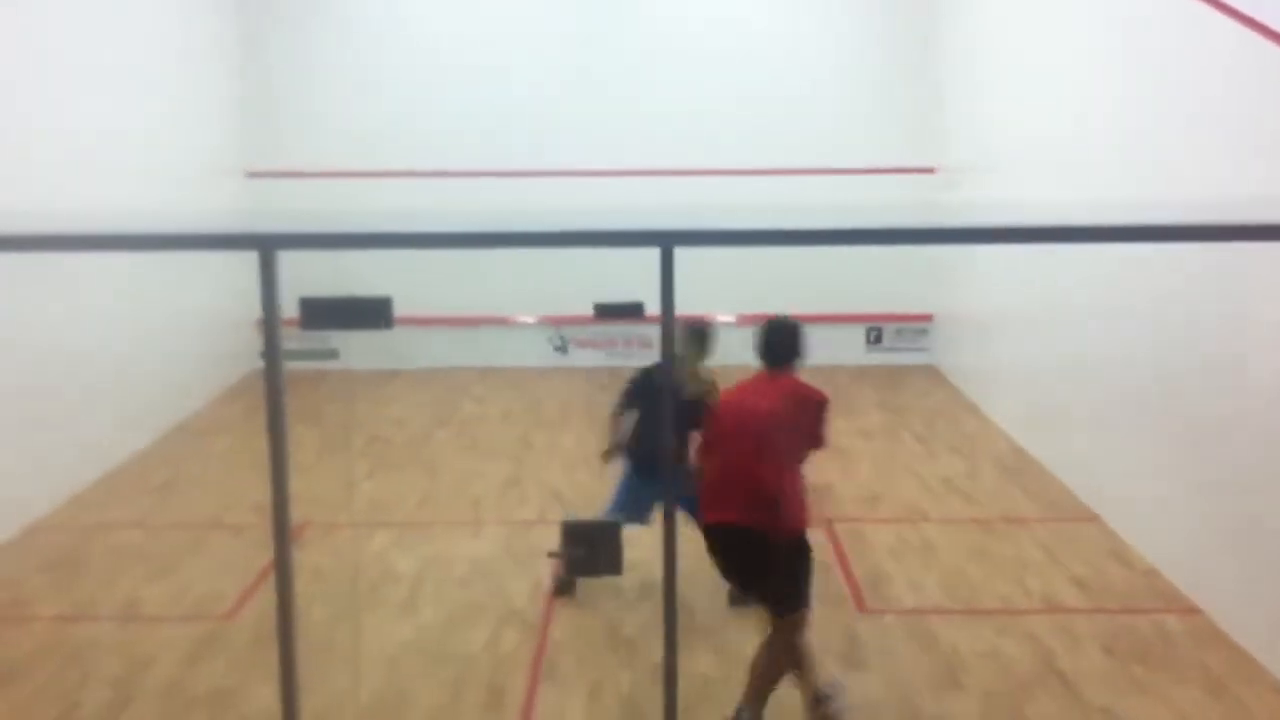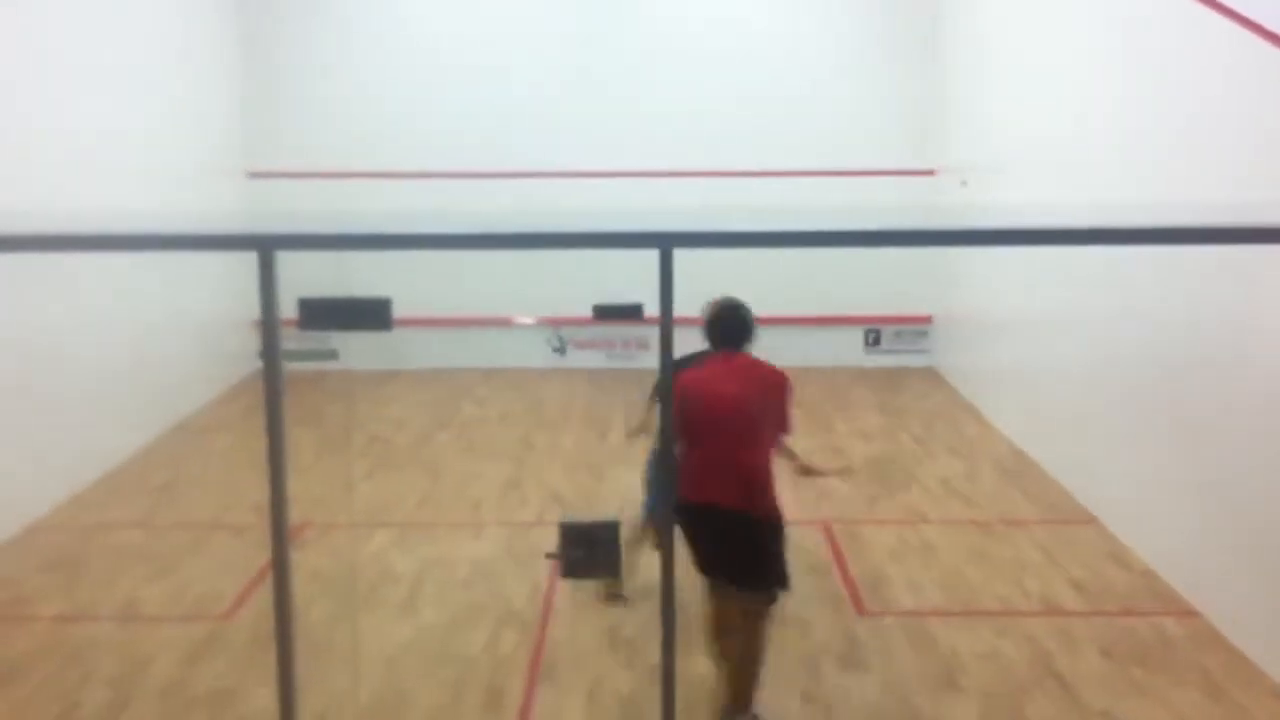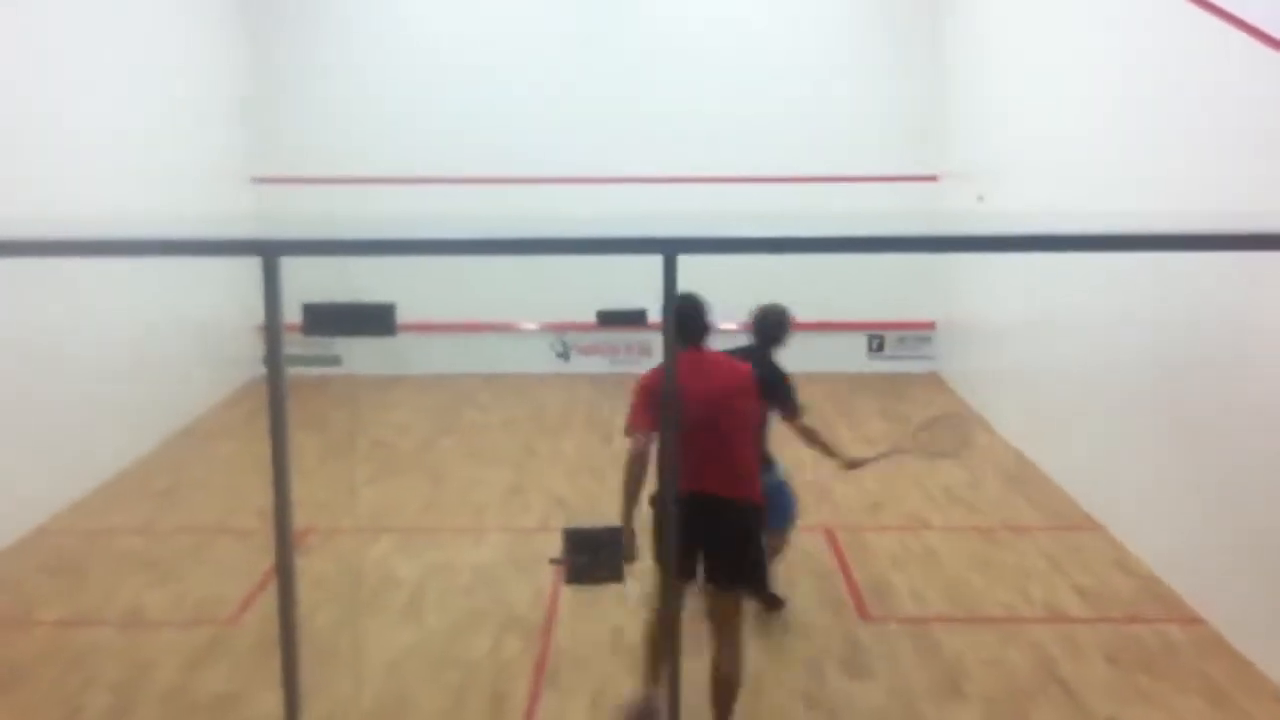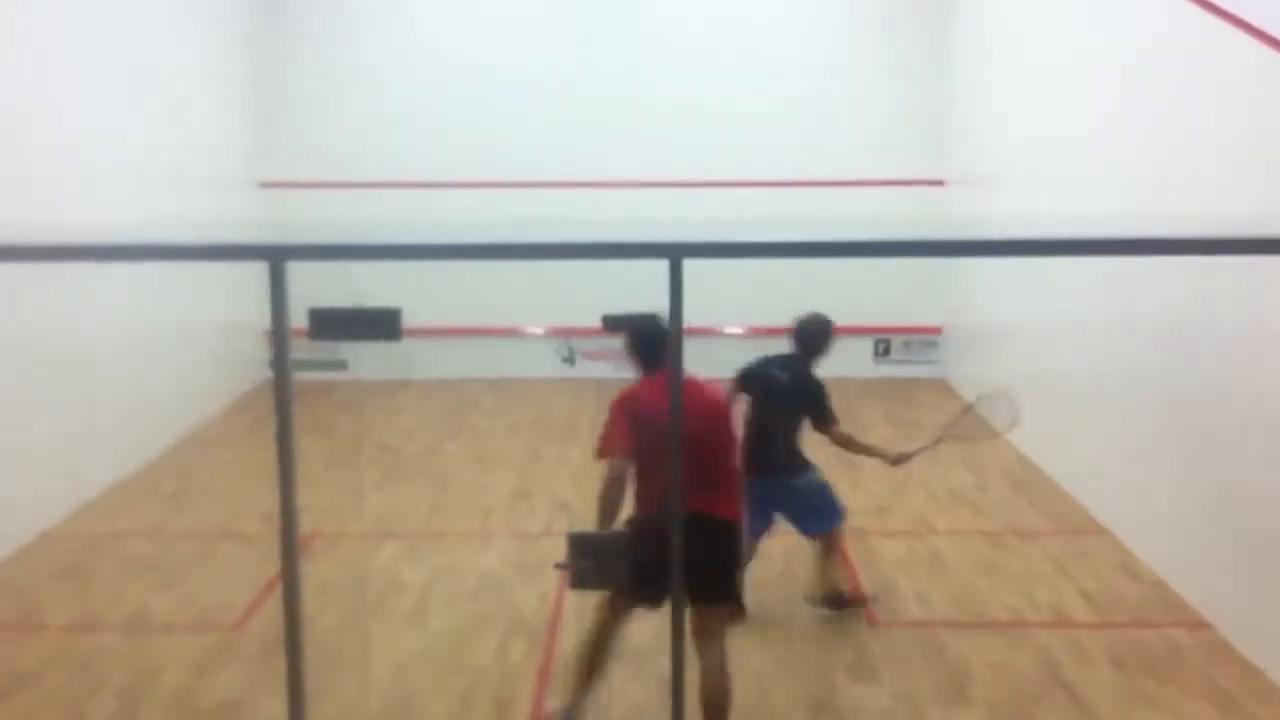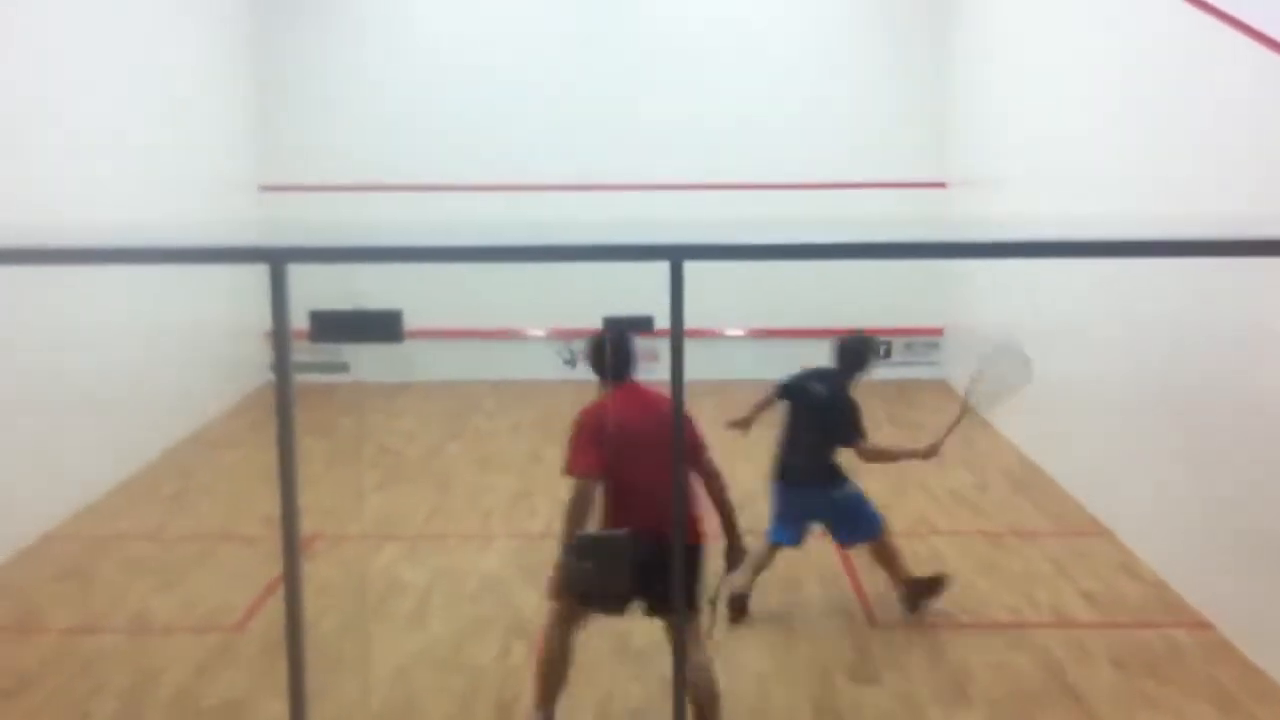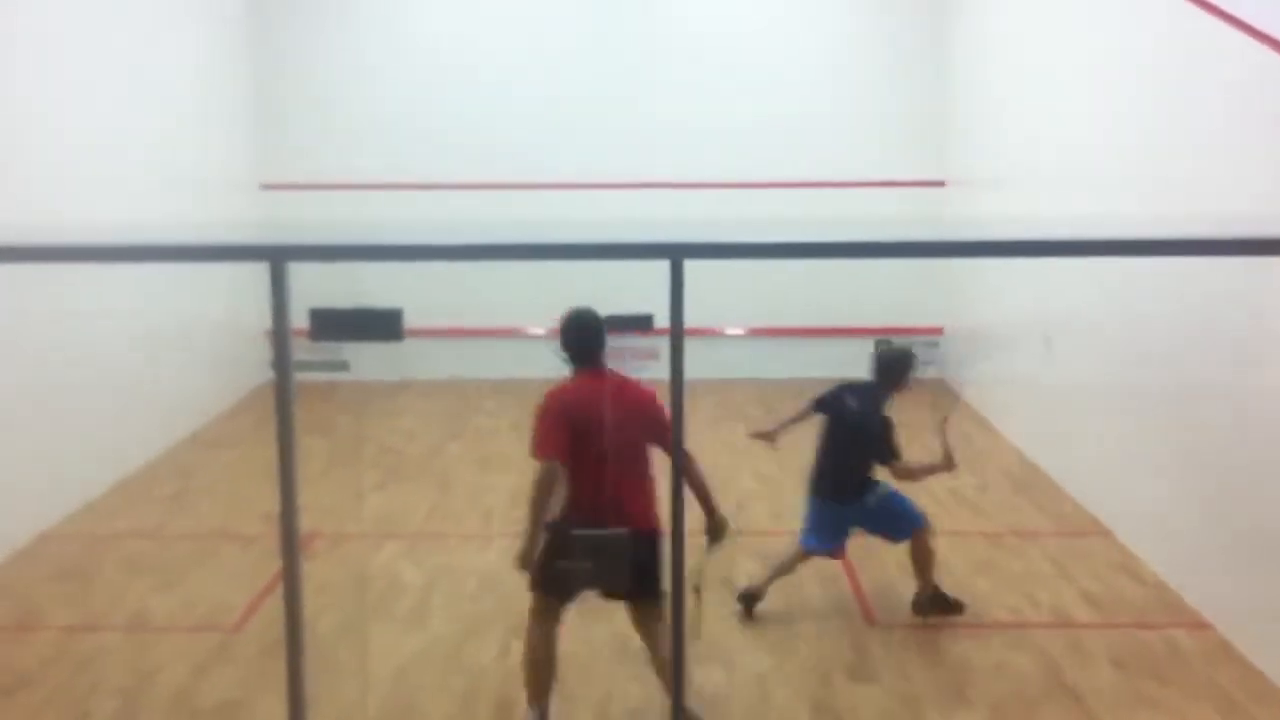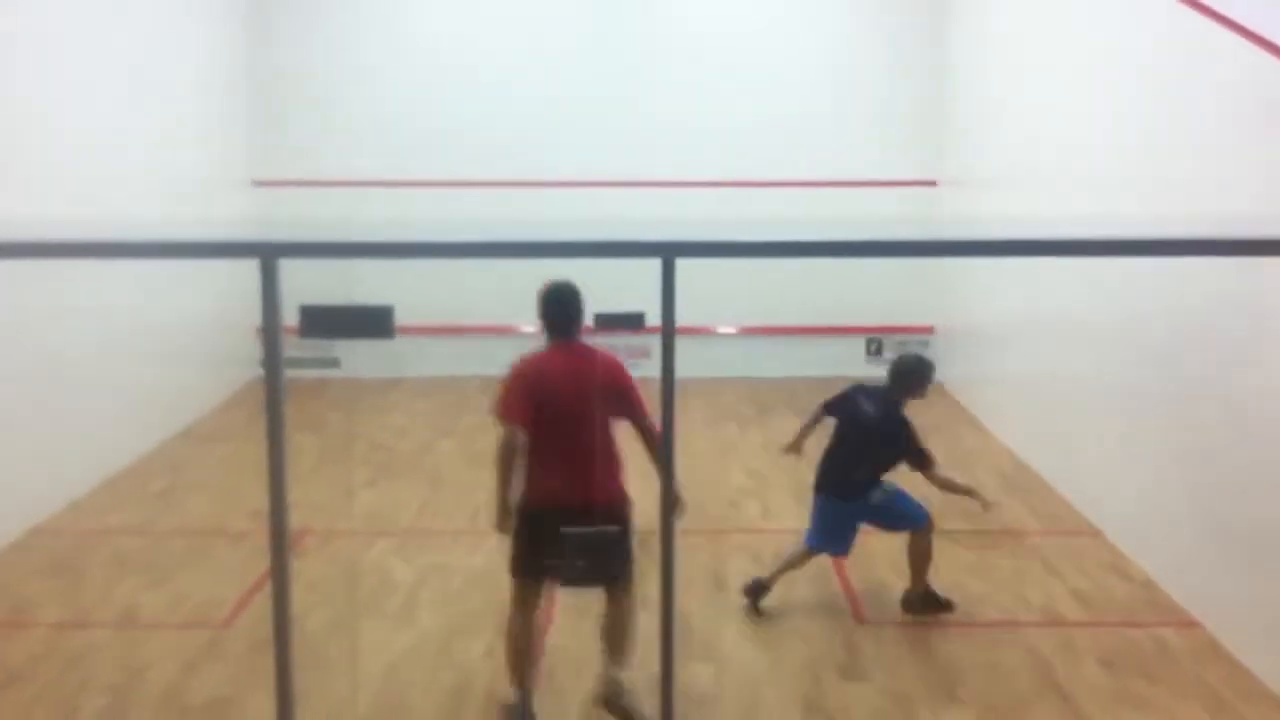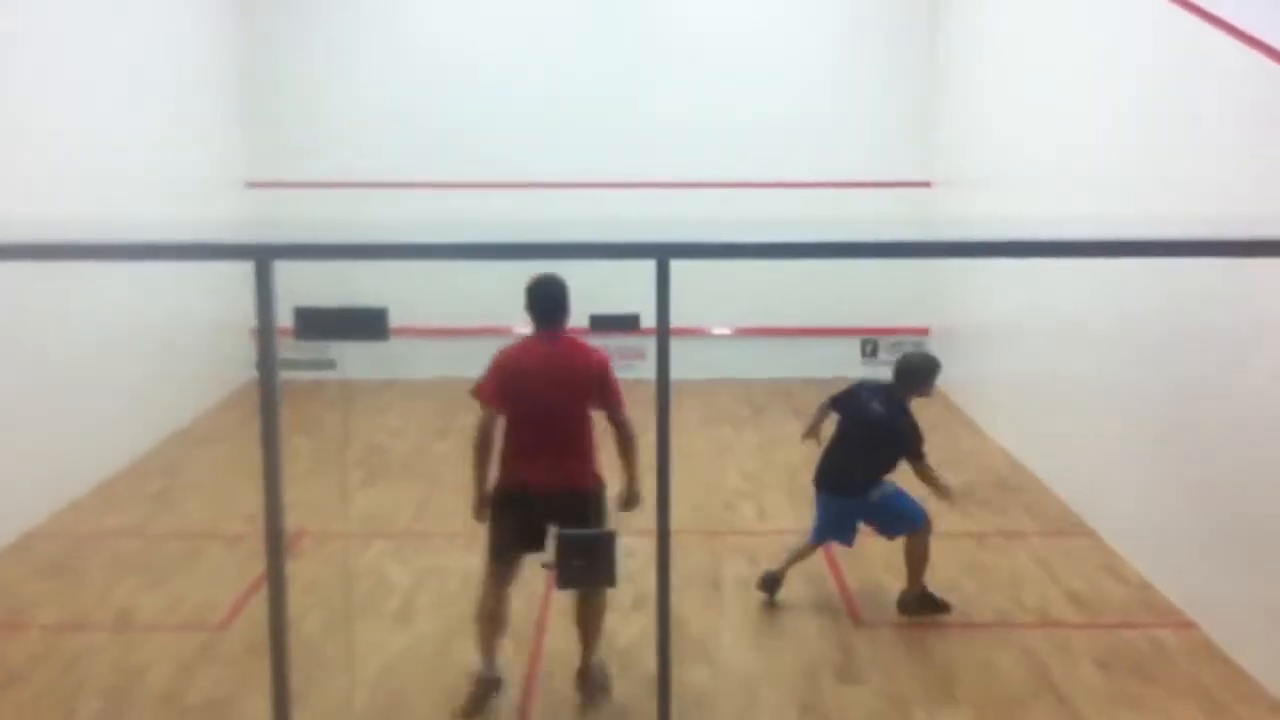
dt=0.1s
person 1, frame 1
left shoulder: (729, 399)
right shoulder: (811, 400)
left elbow: (702, 466)
left hip: (720, 520)
right hip: (774, 524)
left knee: (787, 616)
right knee: (789, 624)
person 1, frame 2
left shoulder: (687, 382)
right shoulder: (775, 380)
left elbow: (674, 451)
left hip: (698, 505)
right hip: (749, 505)
left knee: (722, 596)
right knee: (753, 610)
person 1, frame 3
left shoulder: (656, 382)
right shoulder: (744, 375)
left elbow: (638, 451)
left wrist: (626, 521)
left hip: (682, 500)
right hip: (740, 501)
left knee: (669, 597)
right knee: (727, 622)
person 1, frame 4
left shoulder: (628, 403)
right shoulder: (713, 397)
left elbow: (617, 473)
right elbow: (734, 468)
right wrist: (738, 529)
left hip: (657, 520)
right hip: (716, 523)
left knee: (609, 614)
right knee: (711, 639)
person 1, frame 5
left shoulder: (593, 418)
right shoulder: (669, 408)
left elbow: (584, 492)
right elbow: (711, 475)
left wrist: (564, 562)
right wrist: (733, 534)
left hip: (619, 538)
right hip: (677, 539)
left knee: (561, 619)
right knee: (690, 642)
person 1, frame 6
left shoulder: (558, 402)
right shoulder: (641, 395)
left elbow: (549, 475)
right elbow: (682, 457)
left wrist: (530, 539)
right wrist: (712, 513)
left hip: (581, 525)
right hip: (639, 525)
left knee: (543, 619)
right knee: (654, 626)
person 1, frame 7
left shoulder: (527, 371)
right shoulder: (611, 368)
left elbow: (512, 443)
right elbow: (649, 431)
left wrist: (503, 501)
right wrist: (671, 487)
left hip: (544, 500)
right hip: (604, 498)
left knee: (524, 601)
right knee: (619, 592)
right ankle: (612, 680)
person 1, frame 8
left shoulder: (508, 360)
right shoulder: (594, 360)
left elbow: (487, 427)
right elbow: (622, 426)
left wrist: (480, 486)
right wrist: (632, 481)
left hip: (520, 485)
right hip: (579, 486)
left knee: (497, 579)
left ankle: (488, 672)
right ankle: (589, 665)
person 2, frame 1
left shoulder: (648, 376)
right shoulder: (705, 388)
left elbow: (619, 414)
right elbow: (698, 433)
left wrist: (614, 443)
left hip: (641, 467)
right hip: (675, 471)
left knee: (614, 521)
person 2, frame 2
left shoulder: (683, 366)
left elbow: (654, 397)
left wrist: (645, 420)
right wrist: (795, 459)
left knee: (650, 520)
left ankle: (617, 580)
person 2, frame 3
left shoulder: (727, 359)
right shoulder: (774, 376)
right elbow: (800, 426)
right wrist: (839, 457)
right knee: (781, 522)
right ankle: (757, 582)
person 2, frame 4
left shoulder: (766, 366)
right shoulder: (810, 386)
left elbow: (734, 391)
right elbow: (835, 435)
right wrist: (885, 455)
left hip: (752, 466)
right hip: (787, 468)
left knee: (751, 533)
right knee: (830, 521)
right ankle: (831, 590)
person 2, frame 5
left shoulder: (809, 378)
right shoulder: (844, 404)
left elbow: (773, 397)
right elbow: (865, 452)
left wrist: (748, 419)
right wrist: (918, 452)
left hip: (788, 478)
right hip: (821, 482)
left knee: (778, 540)
right knee: (874, 531)
left ankle: (739, 590)
right ankle: (910, 589)
person 2, frame 6
left shoulder: (848, 392)
right shoulder: (878, 423)
left elbow: (811, 409)
right elbow: (901, 471)
left wrist: (777, 431)
right wrist: (940, 465)
left hip: (824, 488)
right hip: (855, 492)
left knee: (808, 547)
right knee: (918, 528)
left ankle: (757, 589)
right ankle: (927, 597)
person 2, frame 7
left shoulder: (860, 392)
right shoulder: (898, 427)
left elbow: (821, 411)
right elbow: (933, 476)
left wrist: (799, 439)
right wrist: (973, 493)
left hip: (827, 484)
right hip: (859, 491)
left knee: (815, 546)
right knee: (922, 525)
left ankle: (765, 583)
right ankle: (918, 595)
person 2, frame 8
left shoulder: (863, 390)
right shoulder: (904, 426)
left elbow: (826, 405)
right elbow: (922, 471)
left wrist: (814, 427)
right wrist: (941, 489)
left hip: (827, 480)
right hip: (860, 488)
left knee: (821, 536)
right knee: (919, 525)
left ankle: (776, 574)
right ankle: (913, 596)
